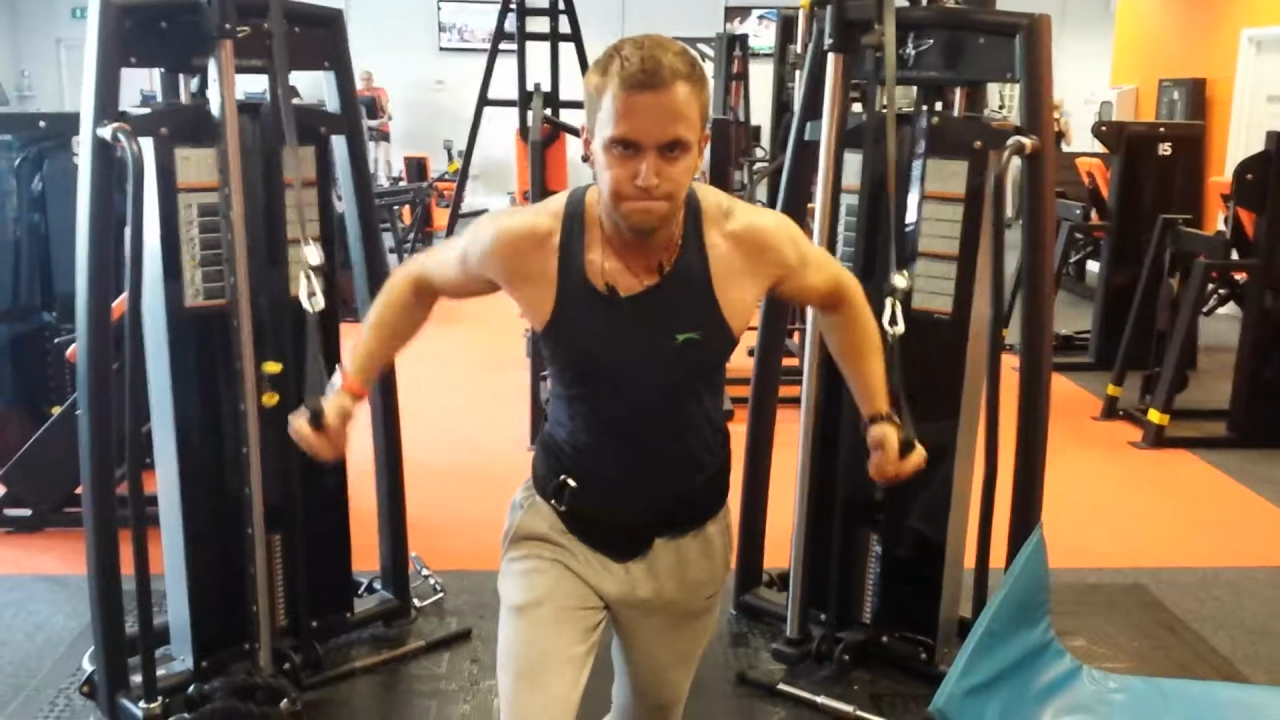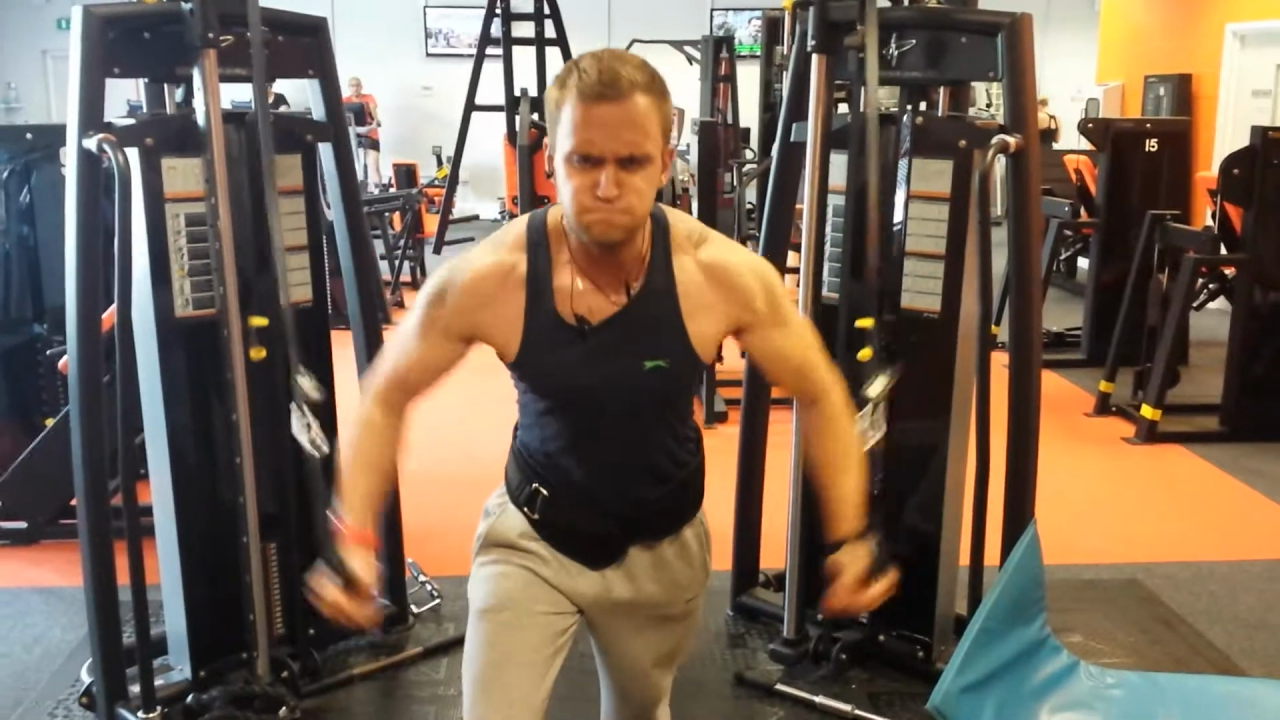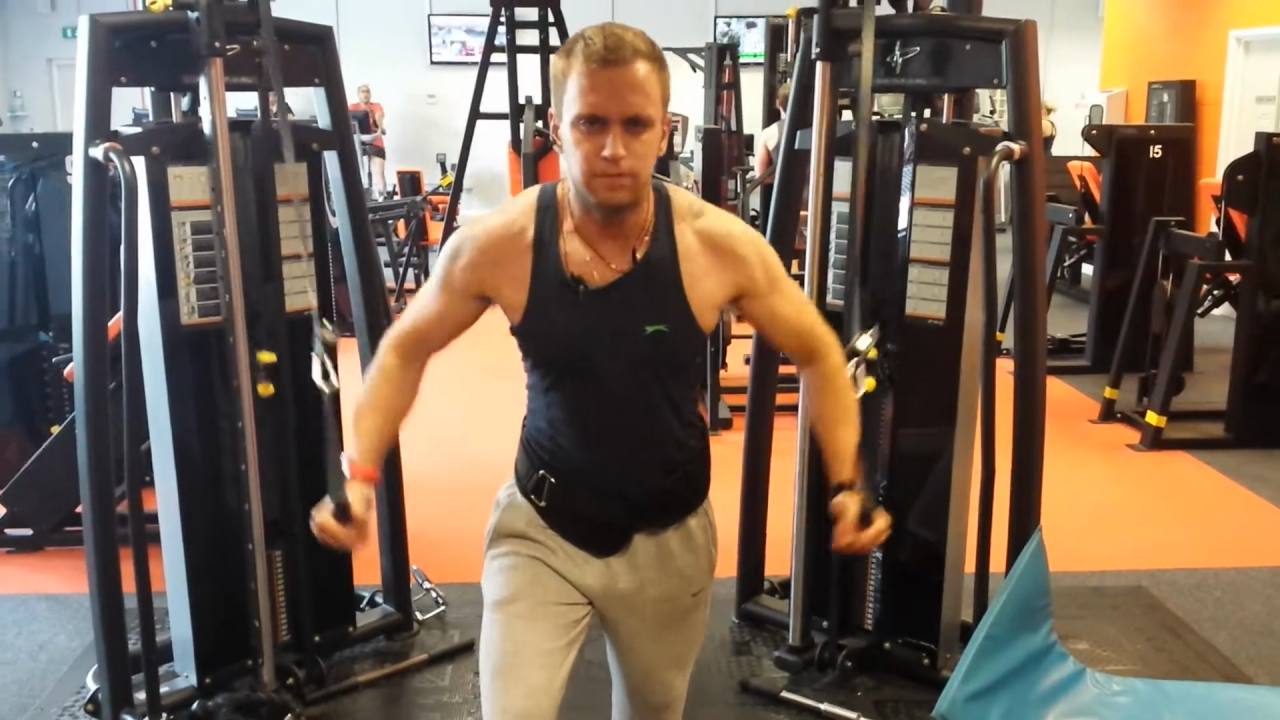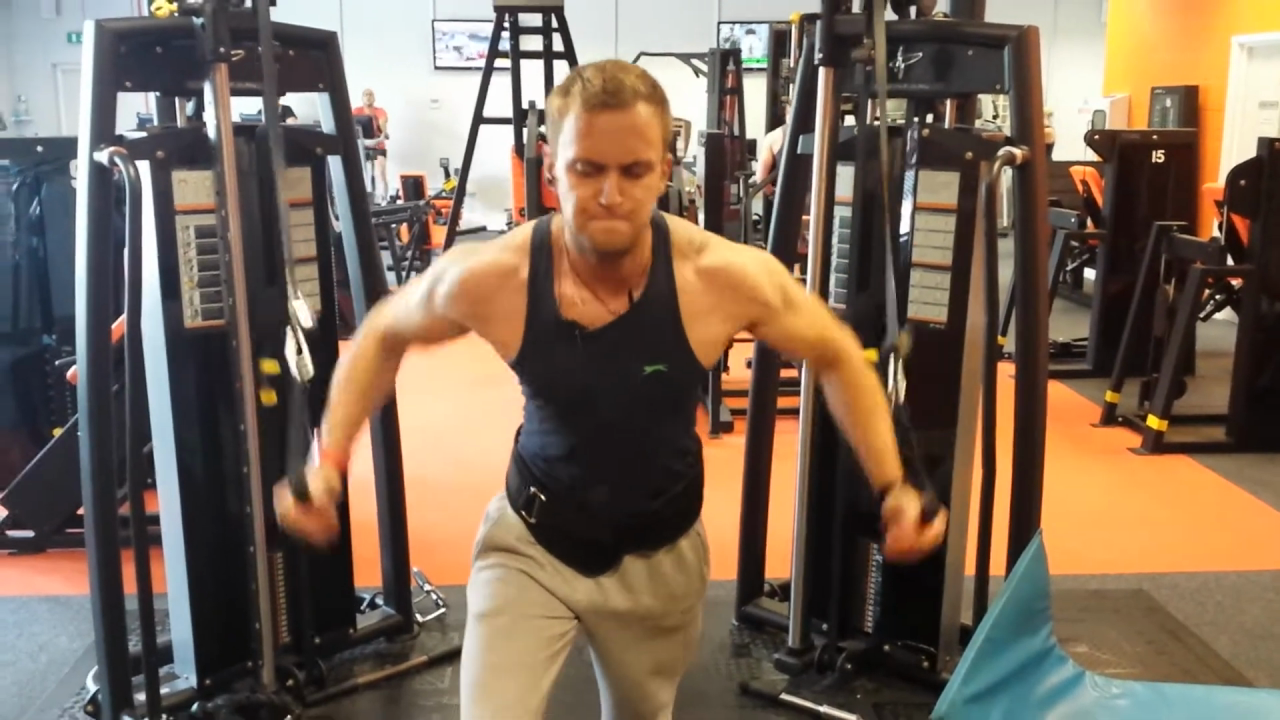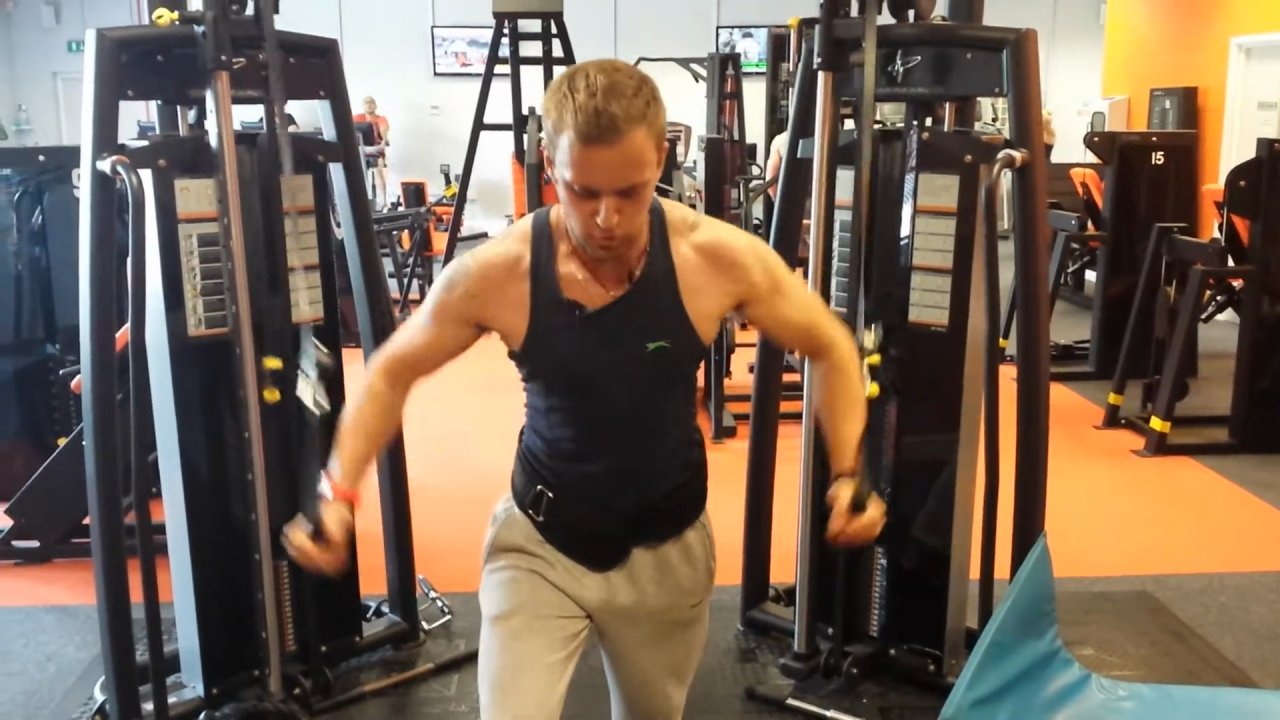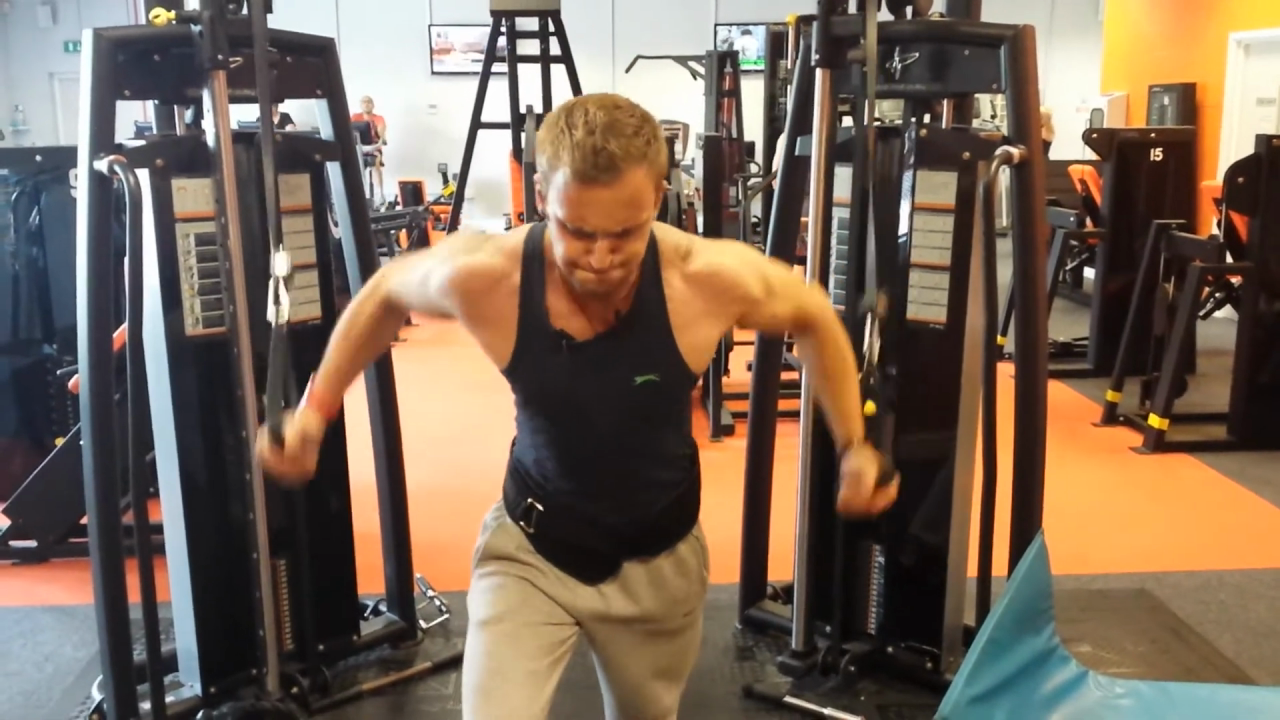
dt=0.7s
person 1, frame 1
left shoulder: (751, 240)
right shoulder: (527, 241)
left elbow: (839, 298)
right elbow: (418, 279)
left wrist: (878, 415)
right wrist: (349, 388)
left hip: (686, 537)
right hip: (559, 529)
person 1, frame 2
left shoulder: (725, 275)
right shoulder: (485, 277)
left elbow: (818, 394)
right elbow: (385, 394)
left wrist: (850, 538)
right wrist: (355, 541)
left hip: (662, 543)
right hip: (533, 533)
person 1, frame 3
left shoulder: (719, 245)
right shoulder: (496, 245)
left elbow: (818, 354)
right elbow: (406, 347)
left wrist: (845, 483)
right wrist: (361, 475)
left hip: (669, 532)
right hip: (541, 526)
person 1, frame 4
left shoulder: (725, 276)
right shoulder: (492, 277)
left elbow: (838, 354)
right elbow: (382, 333)
left wrist: (892, 485)
right wrist: (325, 468)
left hip: (660, 550)
right hip: (531, 541)
person 1, frame 5
left shoulder: (717, 255)
right shoulder: (496, 272)
left elbow: (830, 347)
right elbow: (393, 368)
left wrist: (846, 473)
right wrist: (339, 494)
left hip: (667, 546)
right hip: (539, 540)
person 1, frame 6
left shoulder: (711, 278)
right shoulder: (483, 276)
left elbow: (812, 313)
right elbow: (390, 287)
left wrist: (854, 446)
right wrist: (316, 409)
left hip: (658, 557)
right hip: (530, 549)
